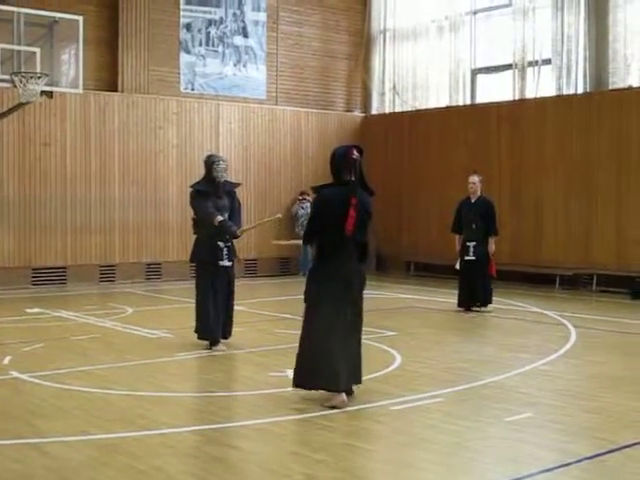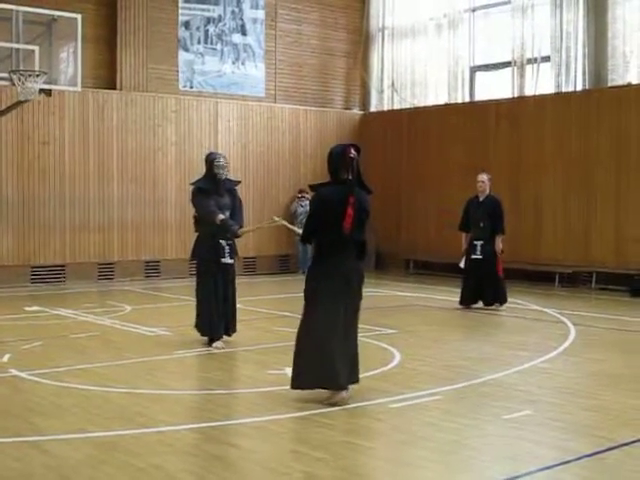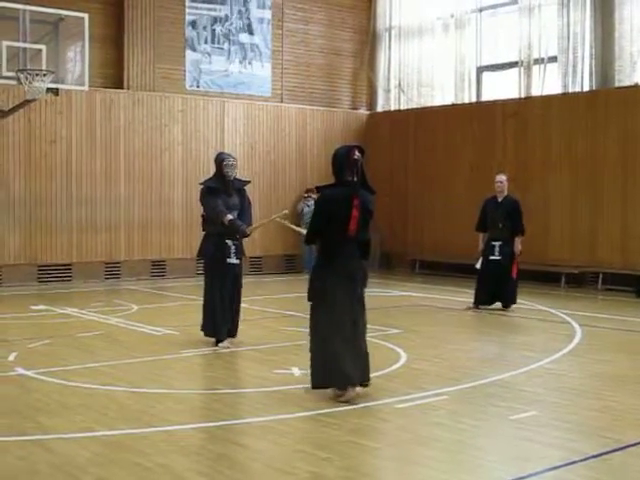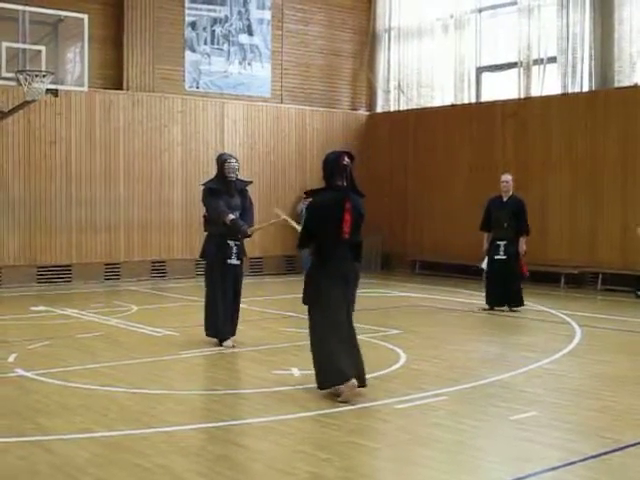
dt=0.3s
person 1, frame 1
left shoulder: (325, 197)
right shoulder: (364, 199)
left elbow: (310, 234)
right elbow: (362, 234)
left wrist: (311, 239)
left hip: (328, 269)
right hip: (354, 270)
left knee: (325, 326)
right knee: (348, 325)
left ankle: (338, 389)
right ankle: (346, 383)
person 1, frame 2
left shoulder: (323, 196)
right shoulder: (362, 198)
left elbow: (308, 235)
right elbow: (360, 232)
left wrist: (313, 237)
left hip: (327, 268)
right hip: (352, 268)
left knee: (324, 325)
right knee: (345, 324)
left ankle: (338, 385)
right ankle: (342, 381)
person 1, frame 3
left shoulder: (328, 197)
right shoulder: (366, 198)
left elbow: (312, 235)
right elbow: (362, 232)
left wrist: (313, 238)
left hip: (331, 268)
right hip: (356, 267)
left knee: (331, 324)
right knee: (351, 322)
left ankle: (347, 382)
right ankle: (352, 378)
person 1, frame 4
left shoulder: (319, 202)
right shoulder: (356, 202)
left elbow: (305, 240)
right elbow: (355, 235)
left wrist: (311, 241)
left hip: (325, 270)
right hip: (348, 269)
left knee: (327, 325)
right knee: (341, 322)
left ankle: (344, 379)
right ankle: (350, 375)
person 2, frame 1
left shoulder: (229, 191)
right shoulder: (199, 193)
left elbow: (236, 213)
right elbow: (208, 213)
left wrist: (234, 229)
right wrist: (224, 225)
left hip: (225, 246)
right hip: (207, 247)
left knee: (225, 291)
right knee: (209, 293)
left ankle: (217, 333)
right ankle: (213, 337)
person 2, frame 2
left shoulder: (230, 189)
right shoulder: (200, 190)
left elbow: (237, 211)
right elbow: (210, 212)
left wrist: (236, 227)
right wrist: (226, 224)
left hip: (226, 244)
right hip: (208, 244)
left knee: (226, 289)
right knee: (210, 290)
left ankle: (220, 330)
right ankle: (213, 334)
person 2, frame 3
left shoulder: (239, 189)
right shoulder: (209, 189)
left elbow: (246, 210)
right elbow: (218, 211)
left wrist: (244, 227)
right wrist: (234, 224)
left hip: (234, 244)
right hip: (215, 243)
left knee: (233, 289)
right knee: (217, 289)
left ankle: (226, 331)
right ankle: (219, 335)
person 2, frame 4
left shoulder: (241, 189)
right shoulder: (211, 190)
left elbow: (248, 211)
right elbow: (219, 211)
left wrist: (245, 227)
right wrist: (236, 224)
left hip: (235, 244)
right hip: (217, 243)
left knee: (233, 289)
right knee: (218, 288)
left ankle: (226, 332)
right ankle: (222, 334)
person 3, frame 1
left shoulder: (487, 203)
right shoulder: (463, 204)
left elbow: (492, 227)
right elbow: (458, 226)
left wrist: (491, 244)
right wrist: (458, 243)
left hip: (482, 244)
right hip: (467, 244)
left knee: (483, 273)
right knee: (466, 274)
left ankle: (483, 302)
right ankle: (467, 303)
person 3, frame 2
left shoulder: (495, 202)
right shoulder: (471, 202)
left elbow: (499, 226)
right elbow: (465, 225)
left wrist: (498, 243)
right wrist: (464, 242)
left hip: (490, 243)
right hip: (474, 243)
left knee: (492, 272)
right knee: (470, 272)
left ankle: (498, 301)
right ankle: (468, 301)
person 3, frame 3
left shoulder: (513, 203)
right shoulder: (488, 202)
left elbow: (518, 227)
right elbow: (482, 225)
left wrist: (517, 244)
right wrist: (481, 242)
left hip: (508, 244)
right hip: (491, 243)
left knee: (507, 274)
right knee: (485, 272)
left ankle: (507, 302)
right ankle: (479, 301)
person 3, frame 4
left shoulder: (518, 203)
right shoulder: (493, 202)
left elbow: (523, 226)
right elbow: (486, 225)
left wrist: (522, 244)
right wrist: (486, 242)
left hip: (512, 243)
right hip: (496, 243)
left knee: (512, 274)
right knee: (493, 273)
left ankle: (512, 303)
right ankle: (493, 303)
